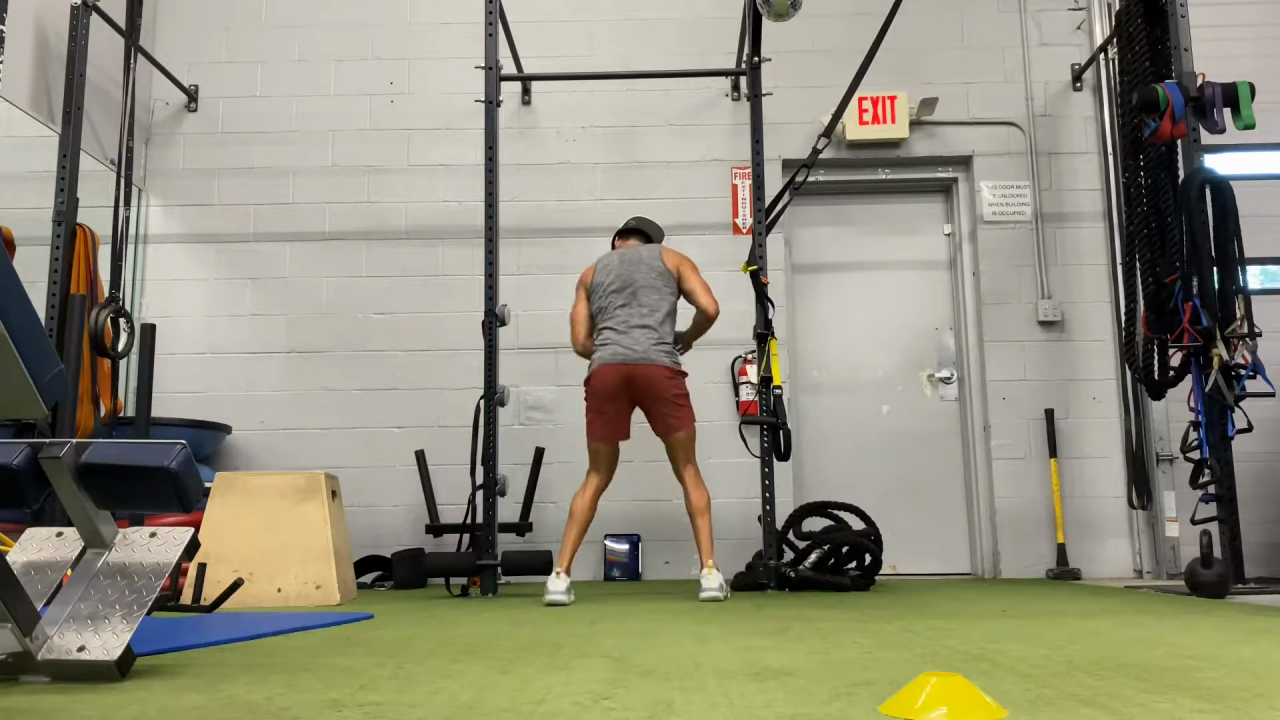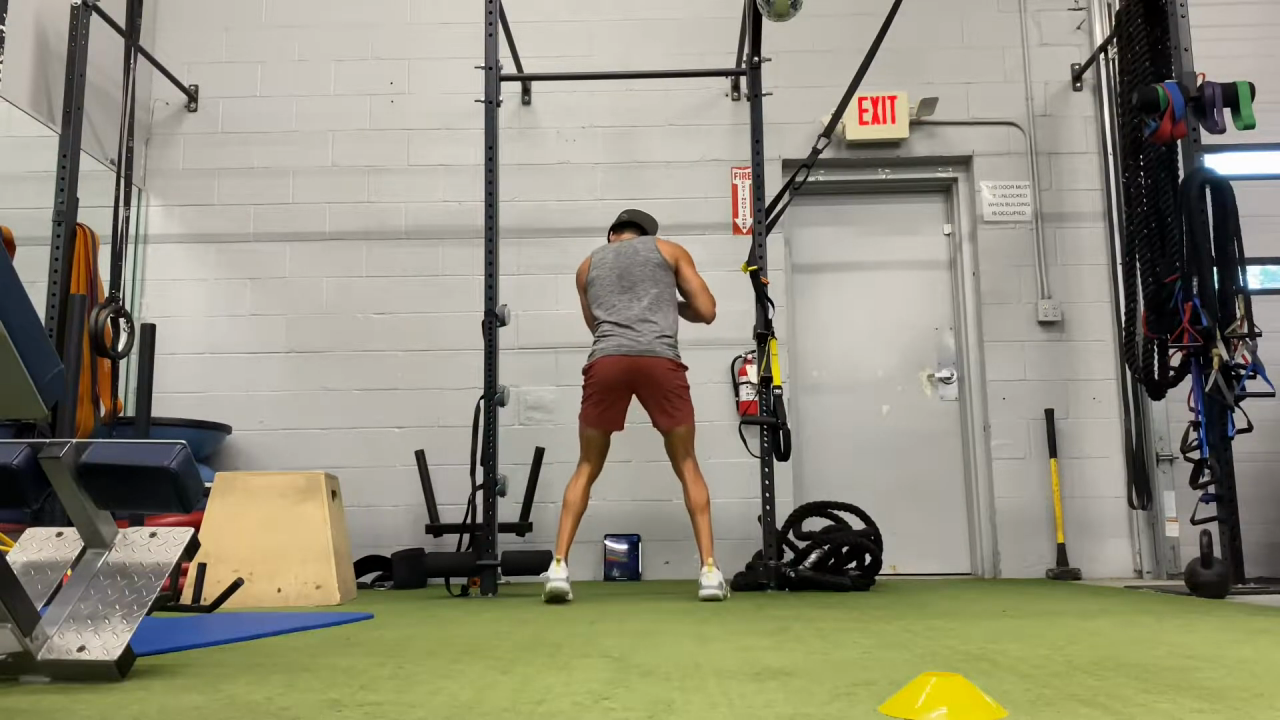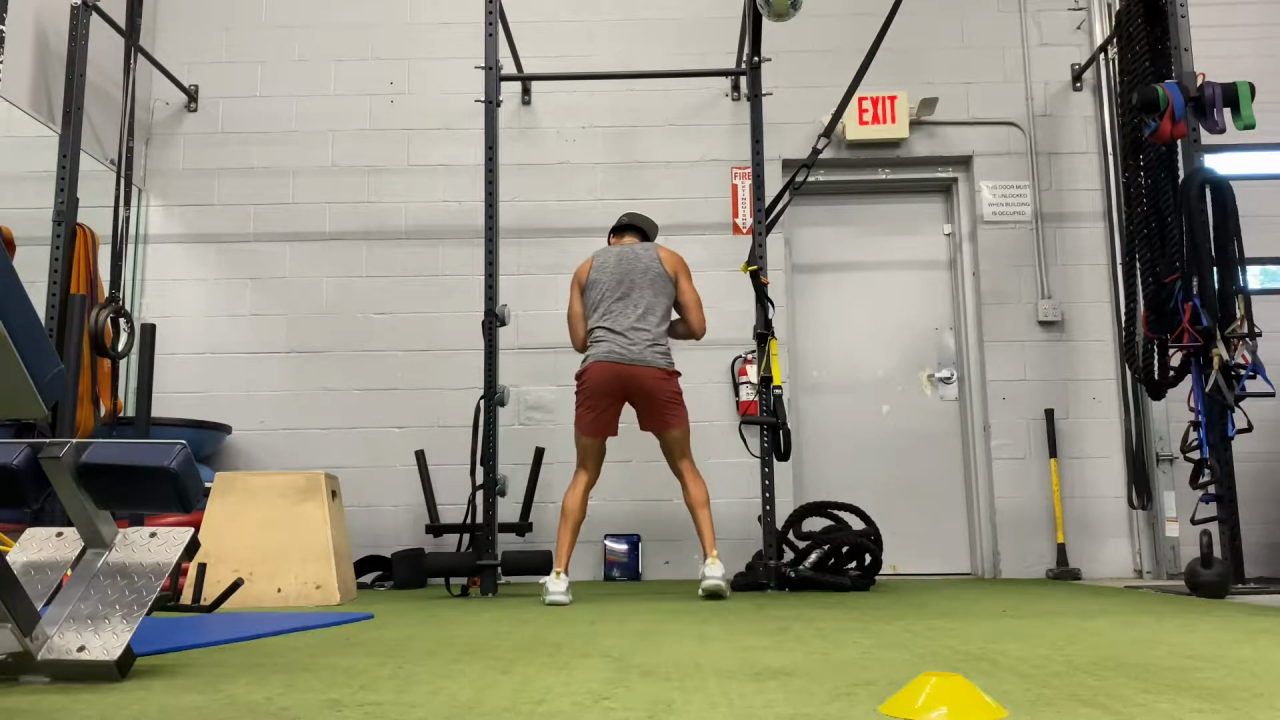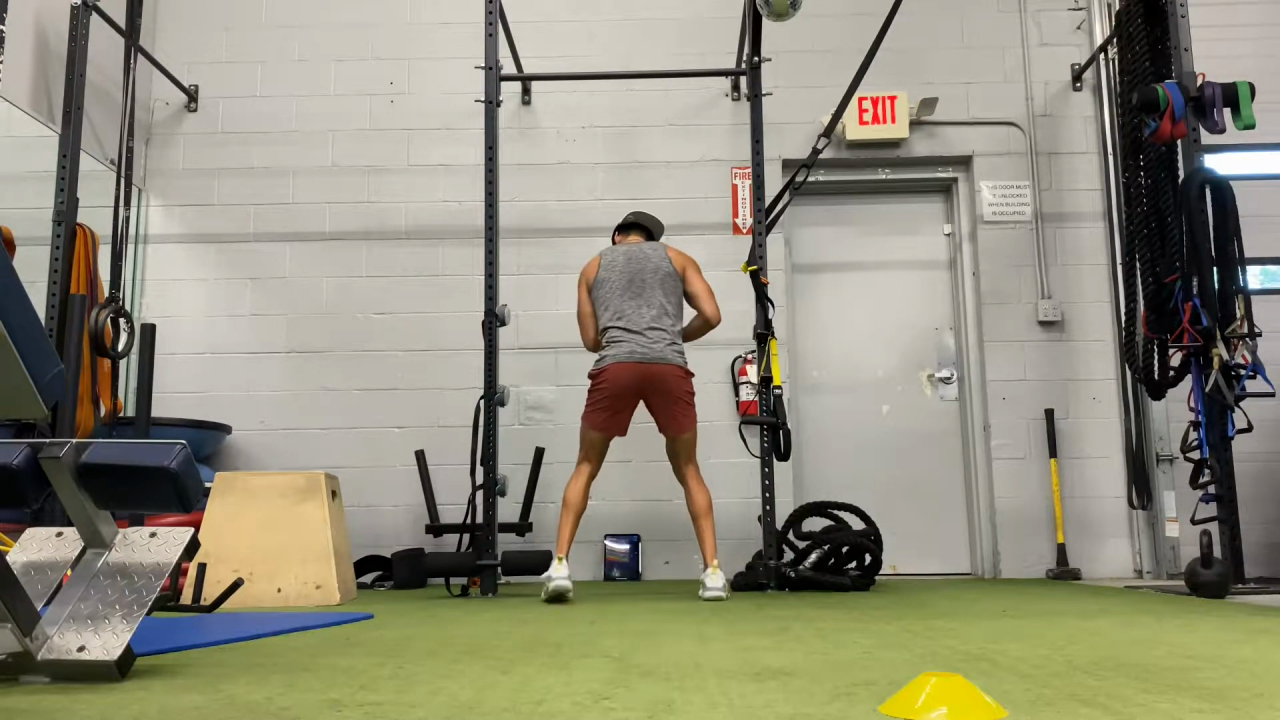
dt=0.2s
person 1, frame 1
left shoulder: (592, 272)
right shoulder: (671, 258)
left elbow: (581, 344)
right elbow: (709, 309)
right wrist: (682, 340)
left hip: (607, 370)
right hip: (658, 369)
left knee: (597, 478)
right knee: (687, 472)
left ankle: (560, 576)
right ankle: (709, 573)
person 1, frame 2
left shoulder: (588, 264)
right shoulder: (669, 250)
right elbow: (707, 312)
left hip: (606, 363)
right hip: (660, 361)
left knee: (587, 468)
right knee: (687, 467)
left ankle: (558, 569)
right ankle: (708, 571)
person 1, frame 3
left shoulder: (586, 268)
right shoulder: (669, 259)
left elbow: (579, 340)
right elbow: (697, 328)
left hip: (600, 369)
right hip: (653, 370)
left knee: (584, 475)
right knee: (685, 467)
left ankle: (559, 576)
right ankle: (712, 563)
person 1, frame 4
left shoulder: (593, 267)
right shoulder: (676, 258)
left elbow: (590, 340)
right elbow: (711, 316)
left hip: (615, 369)
right hip: (668, 369)
left knee: (586, 468)
right knee: (688, 472)
left ankle: (560, 565)
right ankle: (713, 572)
